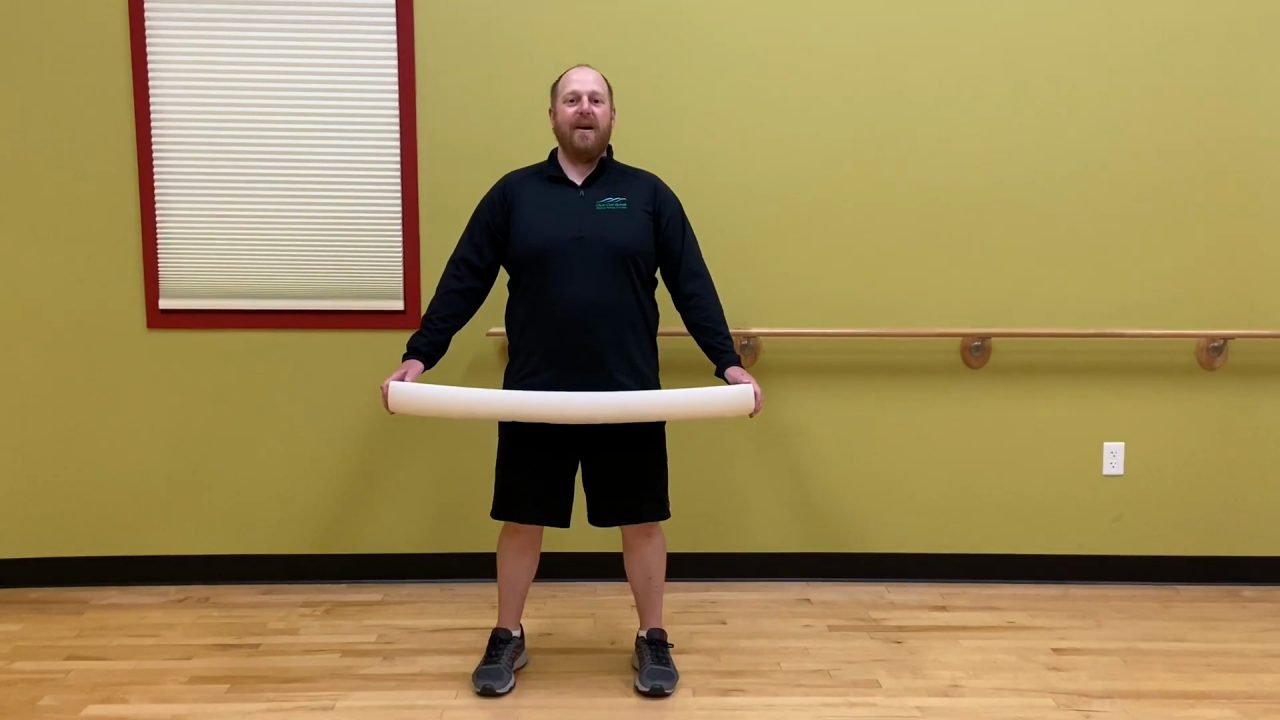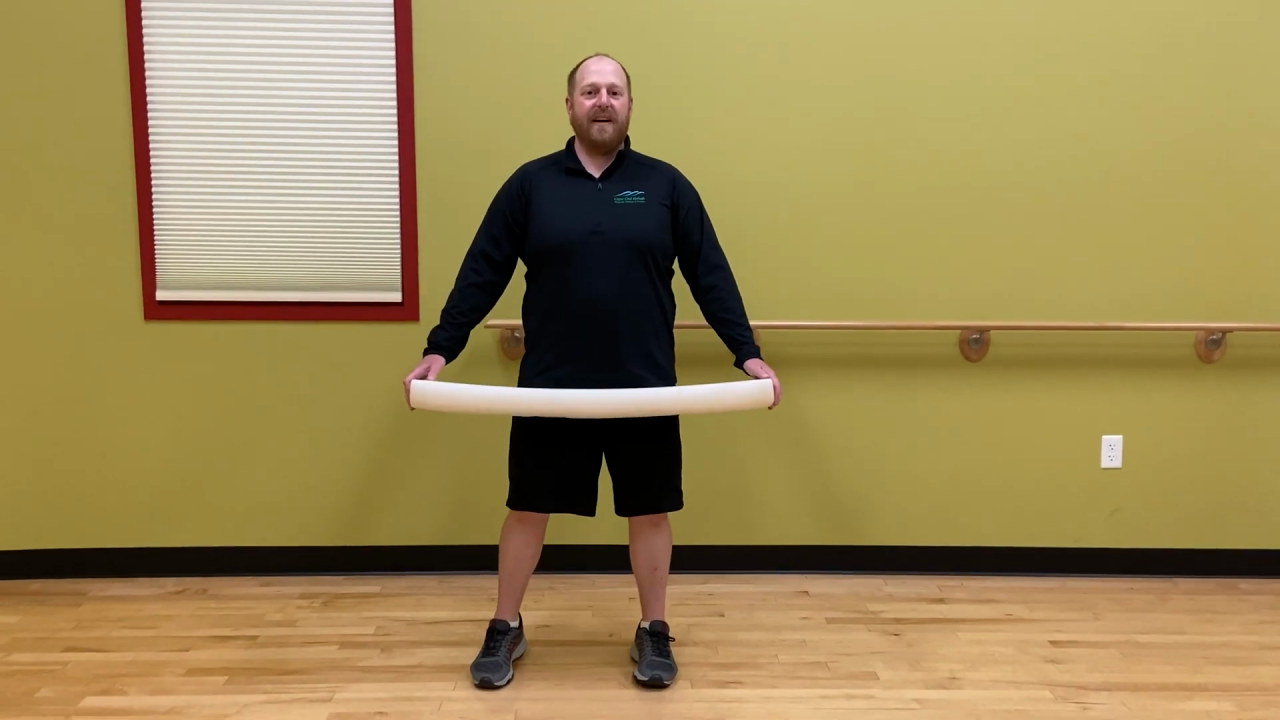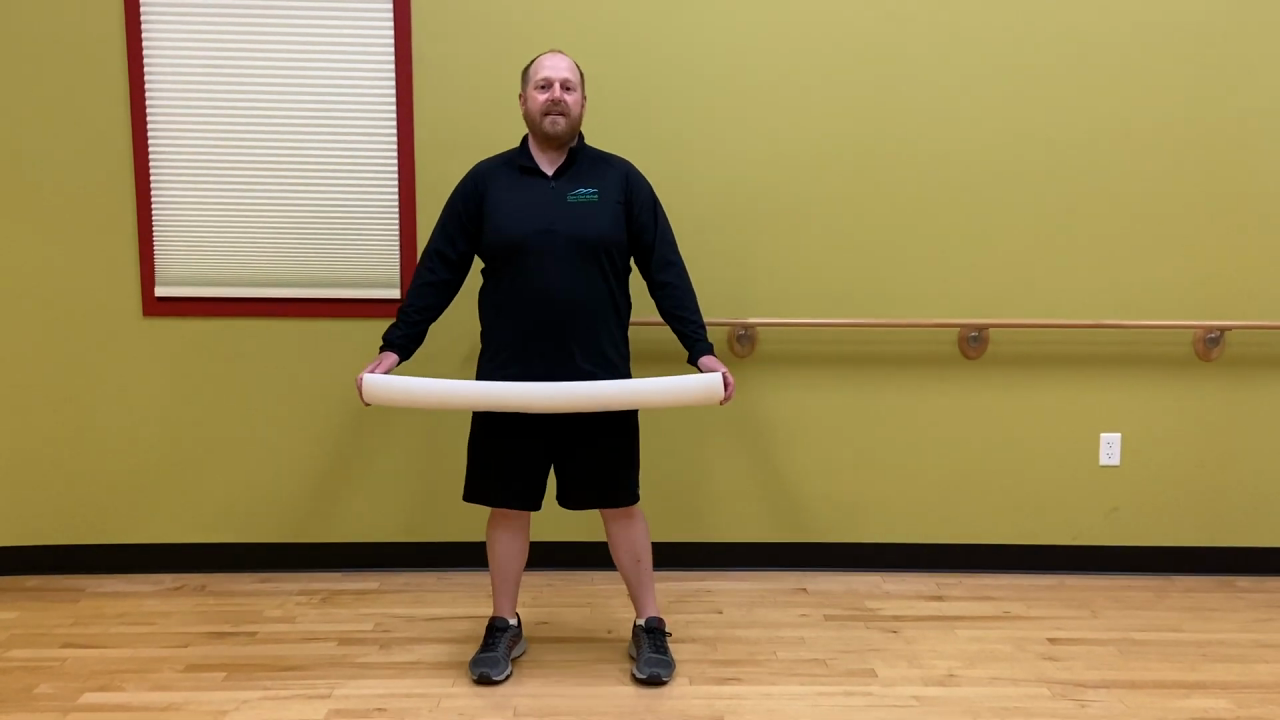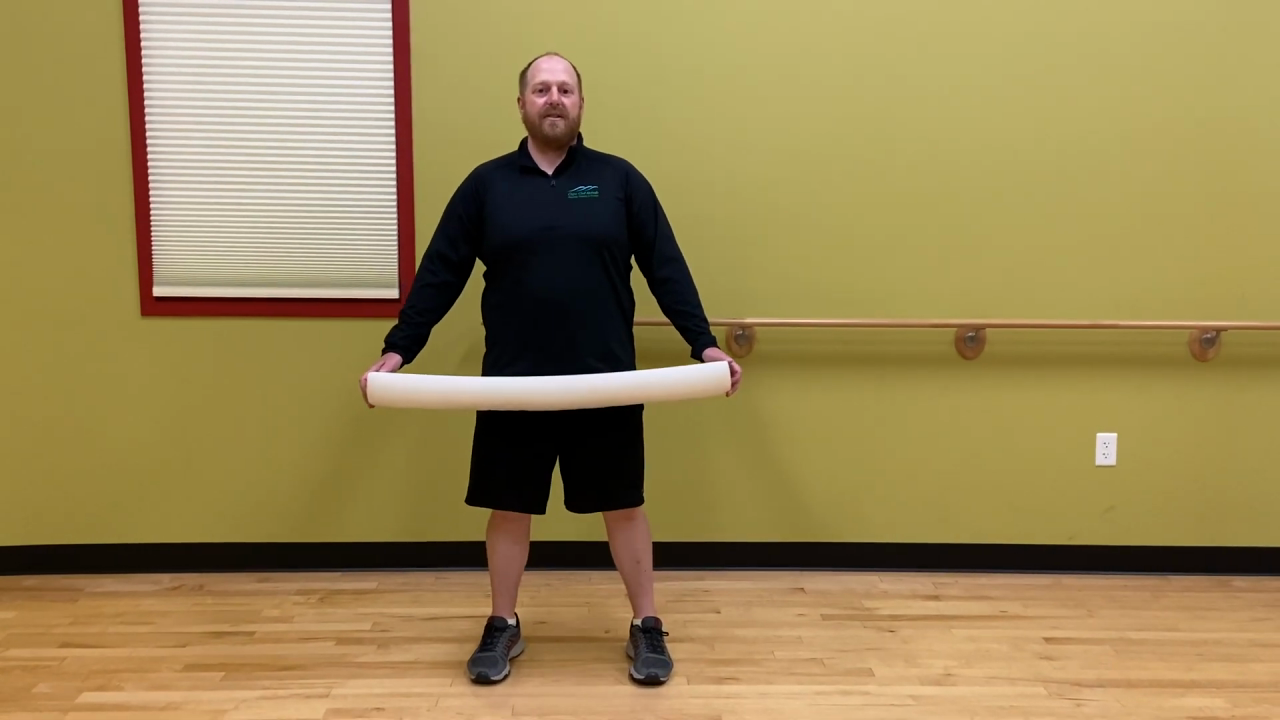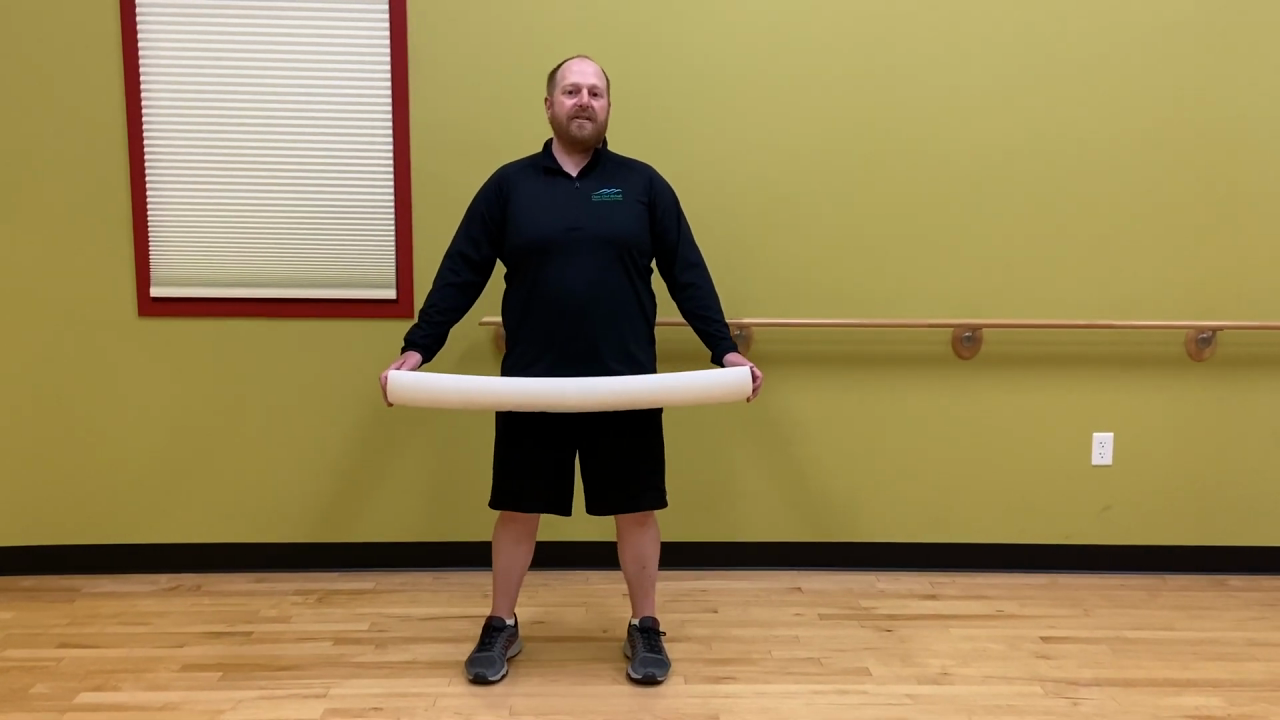
dt=0.7s
person 1, frame 1
left shoulder: (649, 194)
right shoulder: (514, 193)
left elbow: (691, 285)
right elbow: (463, 281)
left wrist: (728, 361)
right wrist: (420, 354)
left hip: (629, 398)
right hip: (534, 398)
left knee: (642, 523)
right knee: (521, 522)
left ankle: (653, 640)
right ankle: (507, 638)
person 1, frame 2
left shoulder: (666, 185)
right shoulder: (530, 184)
left elbow: (710, 276)
right elbow: (482, 273)
left wrist: (747, 353)
right wrist: (439, 348)
left hip: (643, 390)
right hip: (549, 390)
left knee: (649, 513)
right knee: (526, 511)
left ankle: (653, 631)
right ankle: (505, 628)
person 1, frame 3
left shoulder: (620, 180)
right shoulder: (486, 182)
left elbow: (665, 271)
right elbow: (438, 271)
left wrist: (700, 350)
right wrist: (395, 346)
left hip: (600, 383)
right hip: (508, 385)
left knee: (621, 505)
right knee: (507, 507)
left ankle: (648, 627)
right ankle: (505, 627)
person 1, frame 4
left shoulder: (619, 179)
right shoulder: (485, 184)
left elbow: (666, 269)
right elbow: (440, 274)
left wrist: (703, 343)
right wrist: (398, 348)
left hip: (606, 384)
right hip: (513, 386)
left knee: (623, 507)
right knee: (508, 509)
left ankle: (646, 627)
right ankle: (502, 626)
person 1, frame 5
left shoulder: (642, 184)
right shoulder: (509, 185)
left elbow: (687, 274)
right elbow: (460, 274)
left wrist: (724, 349)
right wrist: (417, 347)
left hip: (626, 386)
right hip: (532, 387)
left knee: (635, 510)
right knee: (517, 510)
left ankle: (644, 628)
right ankle: (501, 626)
